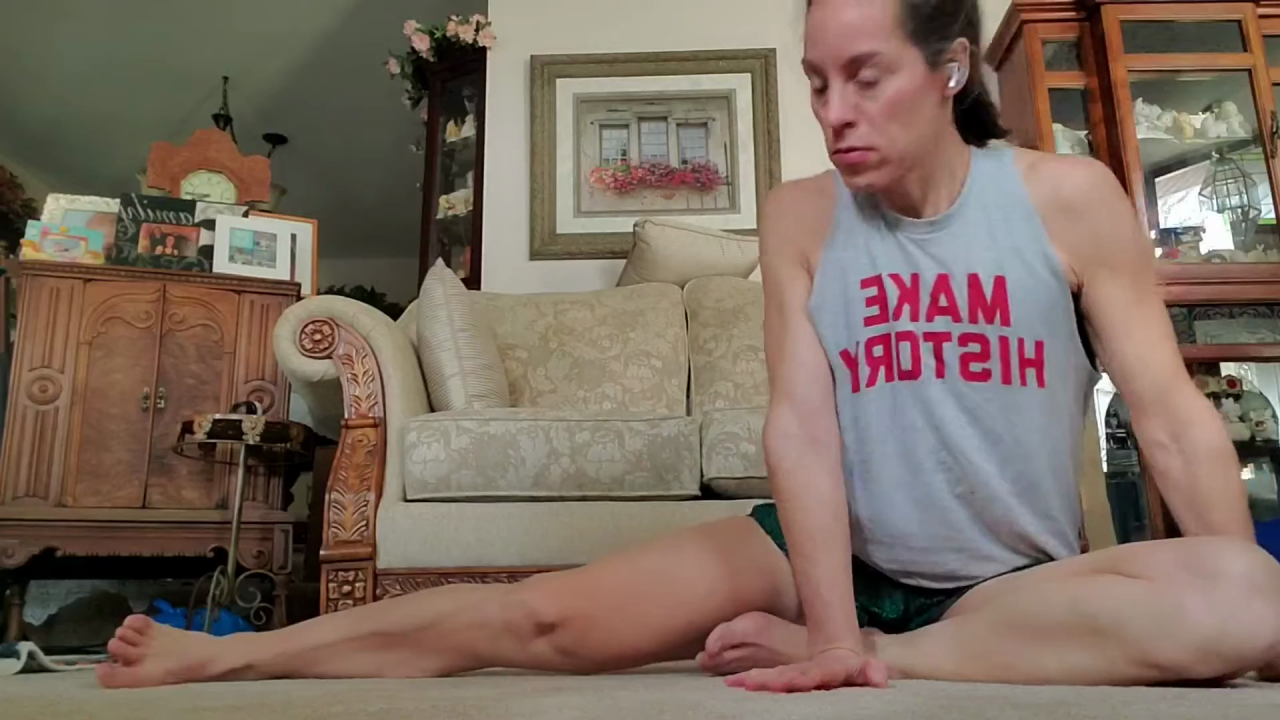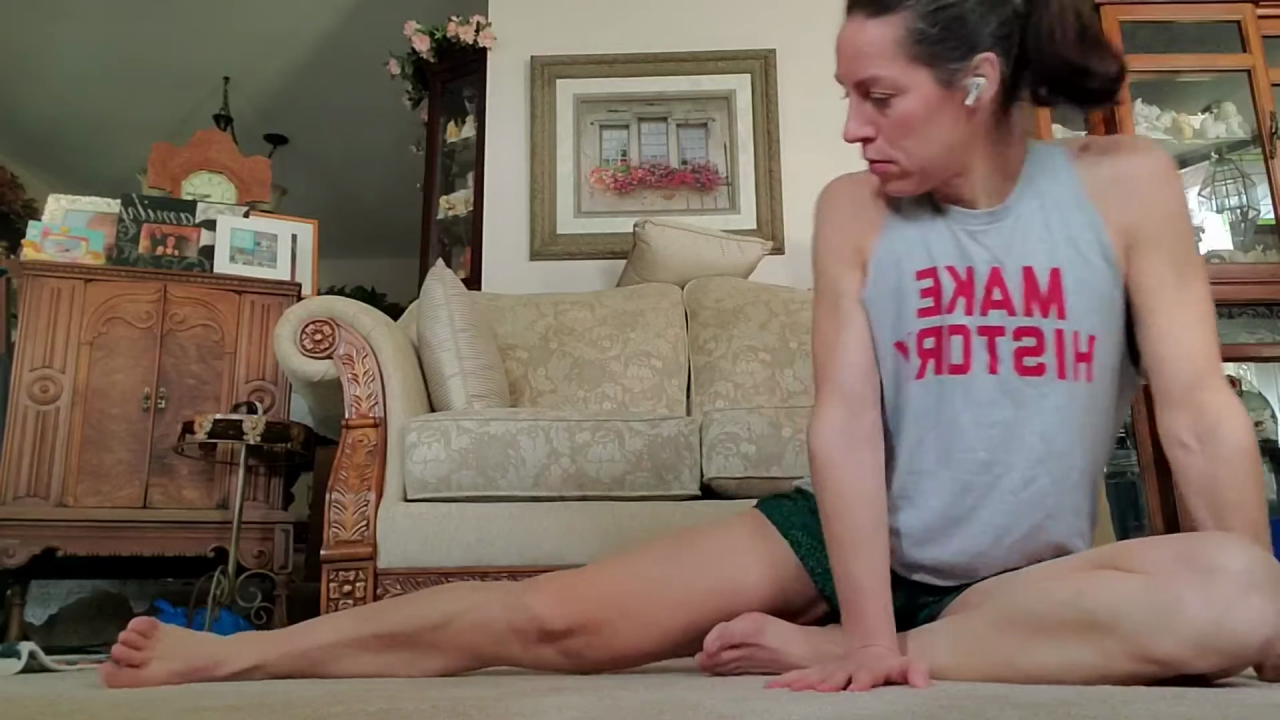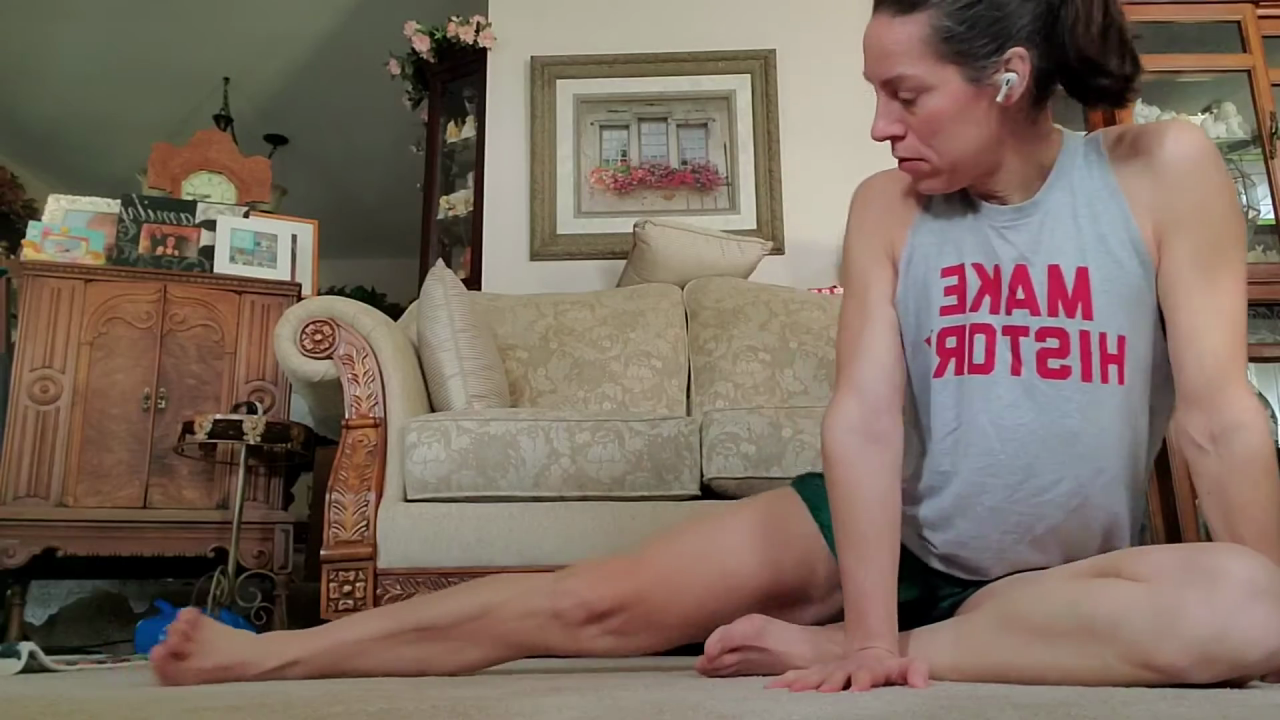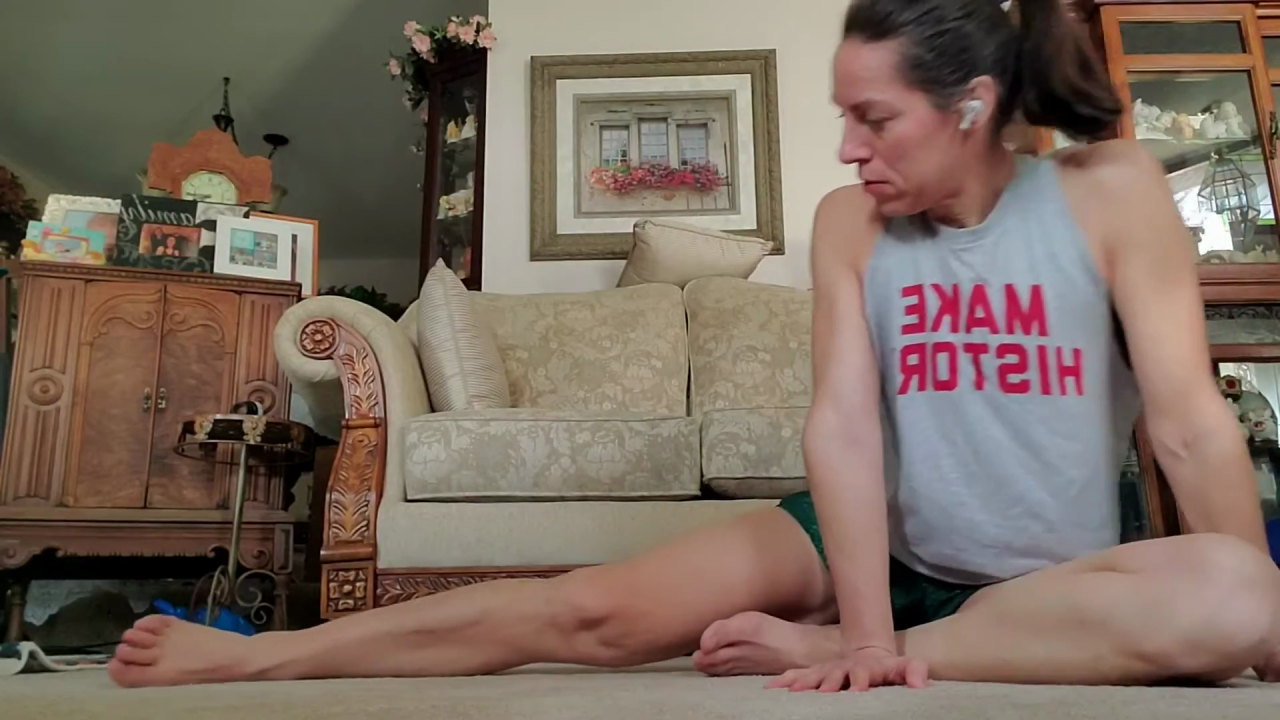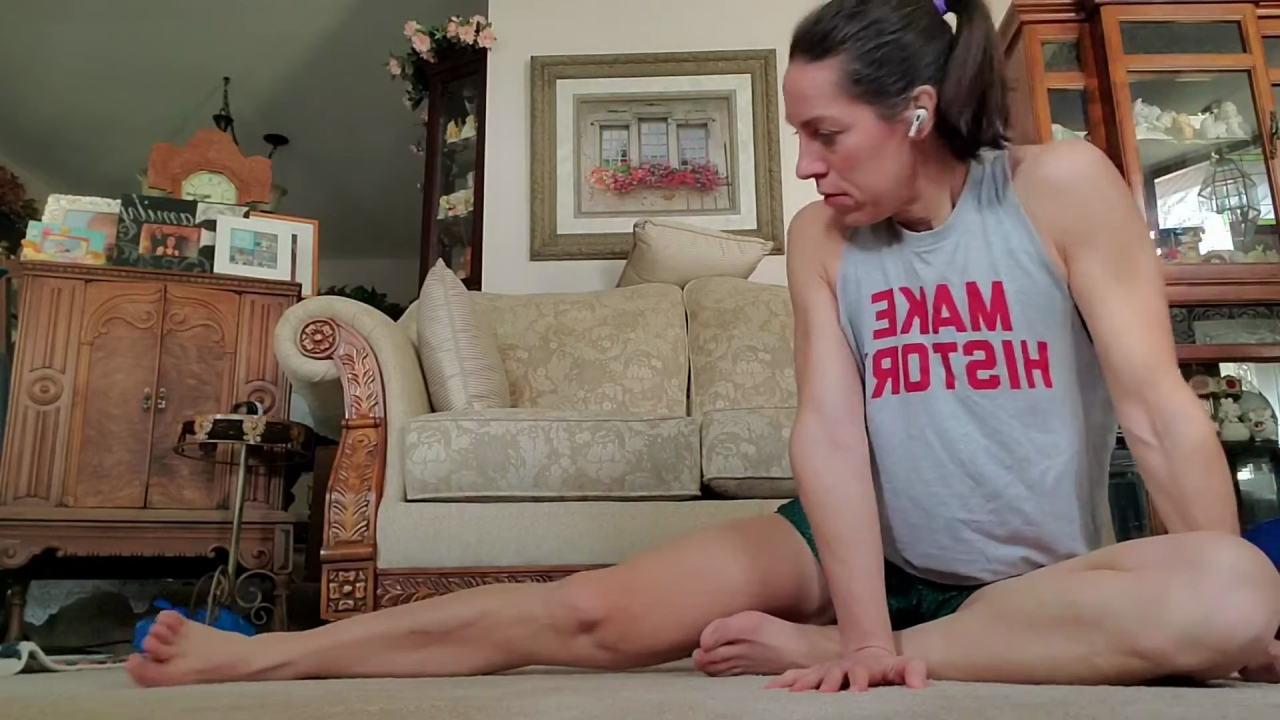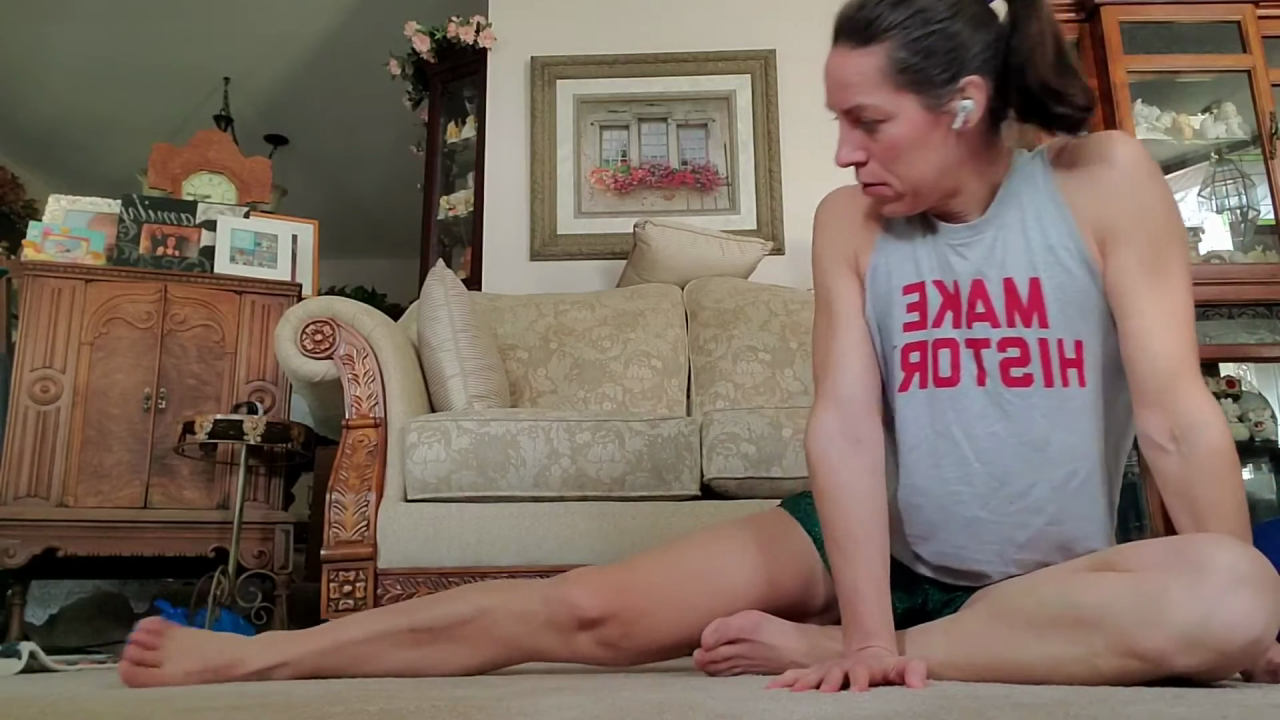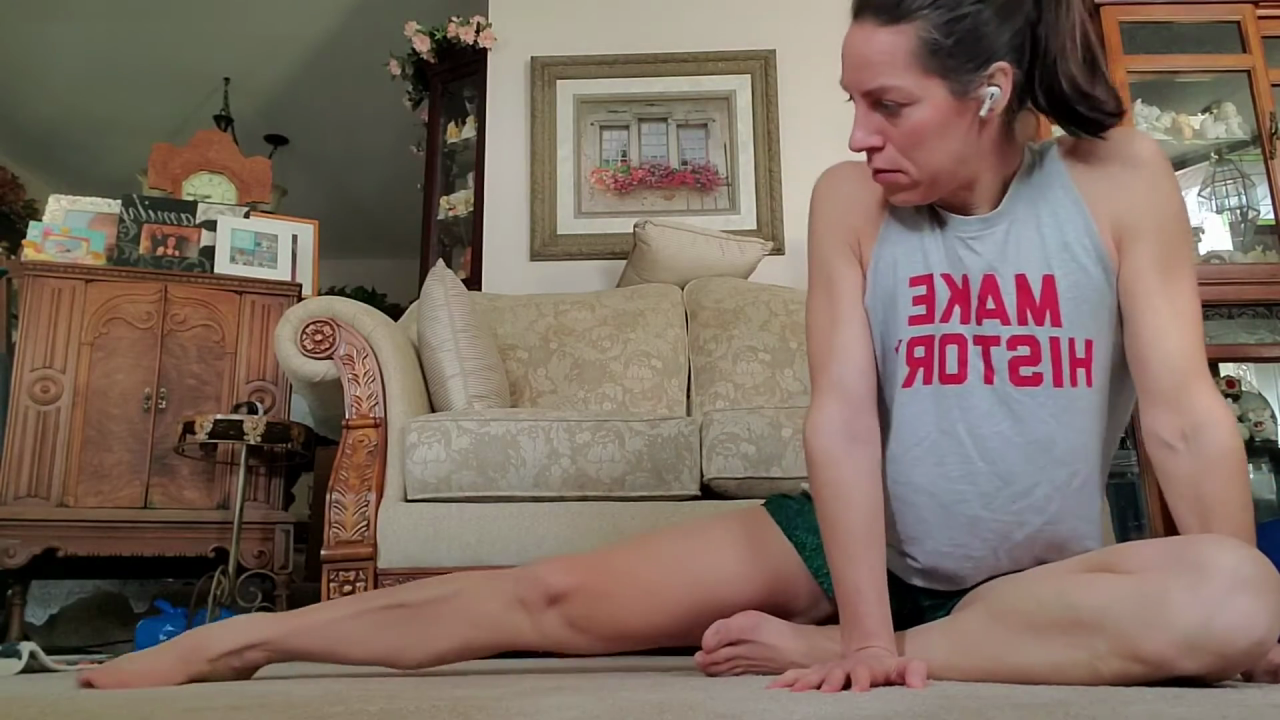
dt=0.3s
person 1, frame 1
left shoulder: (1070, 197)
right shoulder: (799, 214)
left elbow: (1173, 421)
right elbow: (800, 426)
right wrist: (837, 625)
left hip: (1011, 581)
right hip: (840, 546)
right knee: (548, 616)
left ankle: (811, 659)
right ankle: (220, 654)
person 1, frame 2
left shoulder: (1124, 183)
right shoulder: (852, 211)
right elbow: (843, 422)
right wrist: (874, 630)
left hip: (1021, 581)
right hip: (847, 534)
right knee: (557, 618)
left ankle: (820, 653)
right ankle: (229, 656)
person 1, frame 3
left shoulder: (1165, 171)
right shoulder: (885, 207)
right elbow: (863, 416)
right wrist: (870, 628)
left hip: (1048, 582)
right hip: (885, 526)
right knee: (599, 598)
left ankle: (818, 648)
right ankle: (266, 654)
person 1, frame 4
left shoulder: (1112, 191)
right shoulder: (849, 224)
right elbow: (843, 427)
right wrist: (870, 628)
left hip: (1041, 587)
right hip: (871, 538)
right knee: (592, 610)
left ankle: (814, 653)
right ankle: (253, 656)
person 1, frame 5
left shoulder: (1064, 187)
right shoulder: (820, 239)
left elbow: (1157, 409)
right elbow: (828, 432)
right wrist: (864, 630)
left hip: (1033, 582)
right hip: (869, 547)
right knee: (587, 614)
left ankle: (813, 648)
right ankle: (259, 656)
person 1, frame 6
left shoulder: (1105, 180)
right shoulder: (849, 223)
left elbow: (1177, 414)
right elbow: (843, 427)
right wrist: (870, 625)
left hip: (1041, 582)
right hip: (871, 543)
right knee: (589, 609)
left ankle: (814, 651)
right ankle: (258, 655)
person 1, frame 7
left shoulder: (1121, 180)
right shoulder: (848, 201)
right elbow: (841, 417)
right wrist: (869, 628)
left hip: (1034, 579)
right hip: (860, 538)
right knee: (556, 593)
left ankle: (812, 654)
right ankle: (233, 642)
